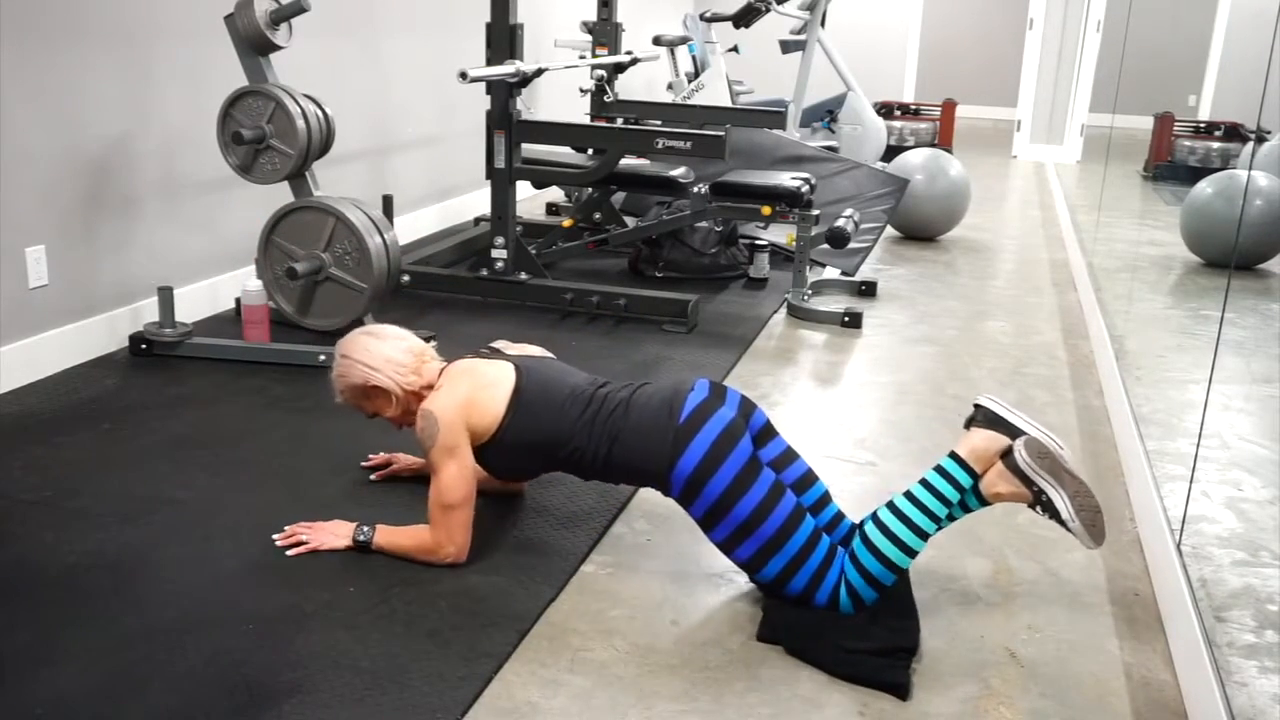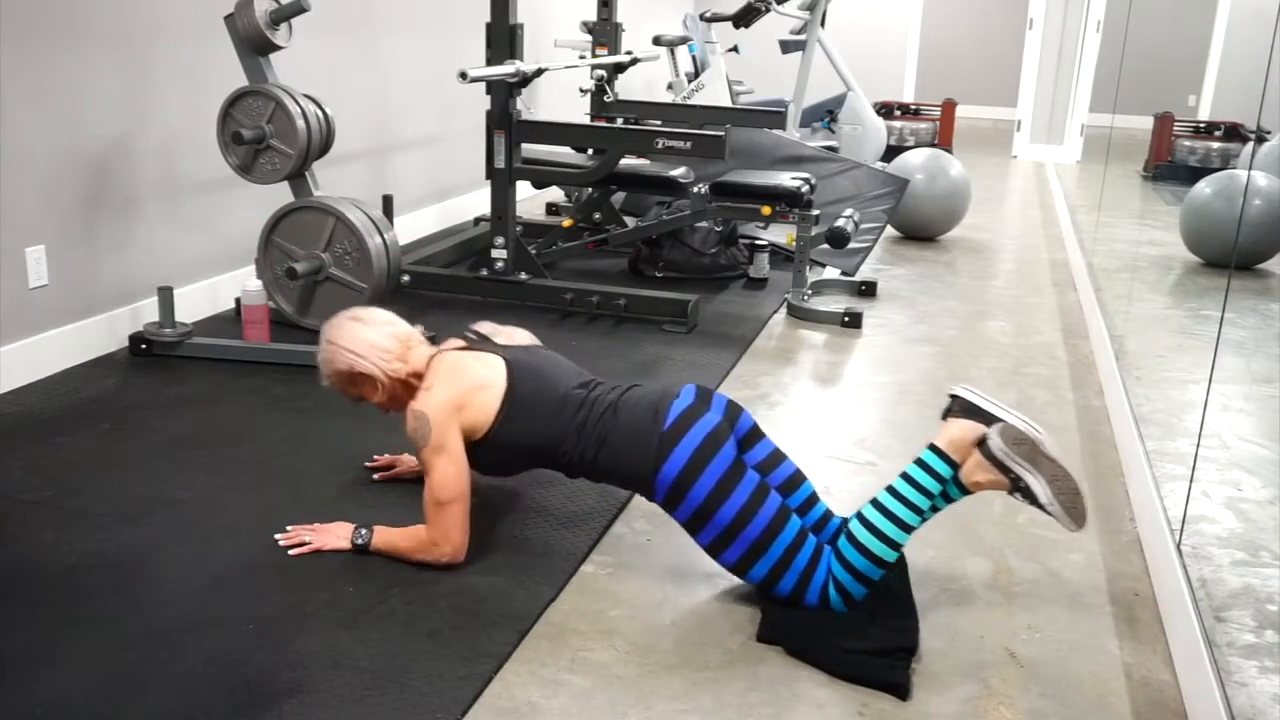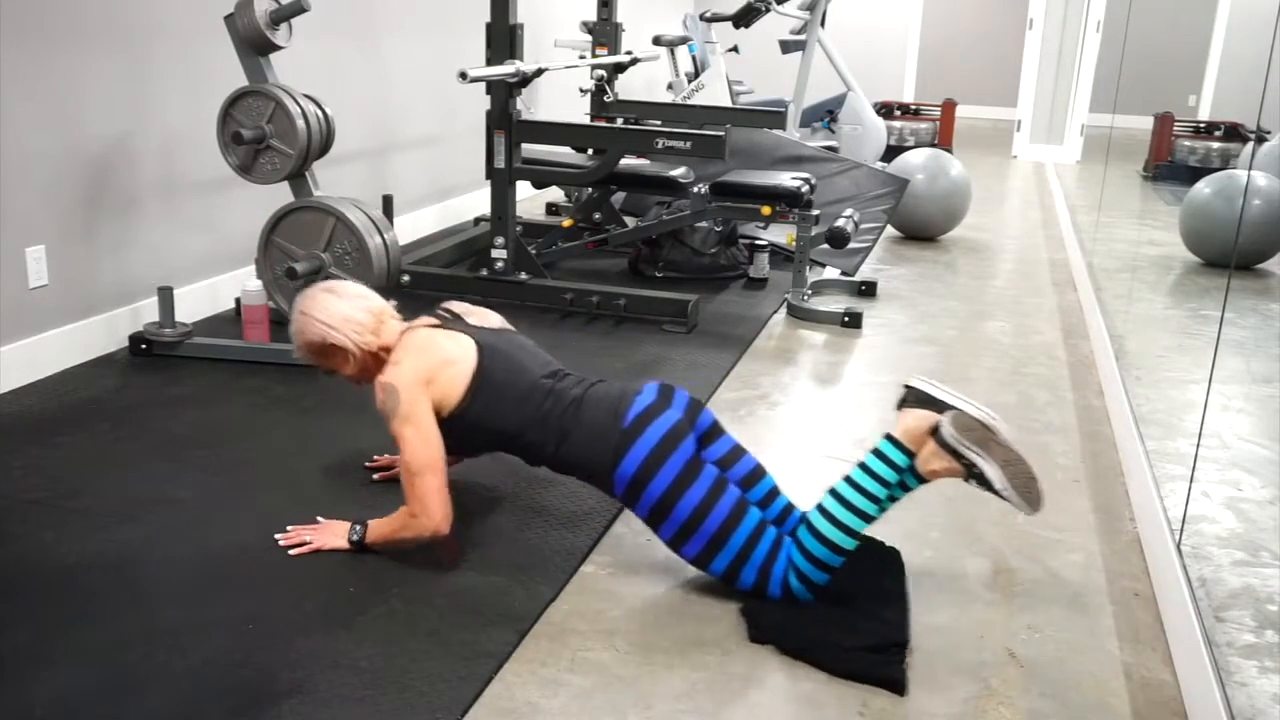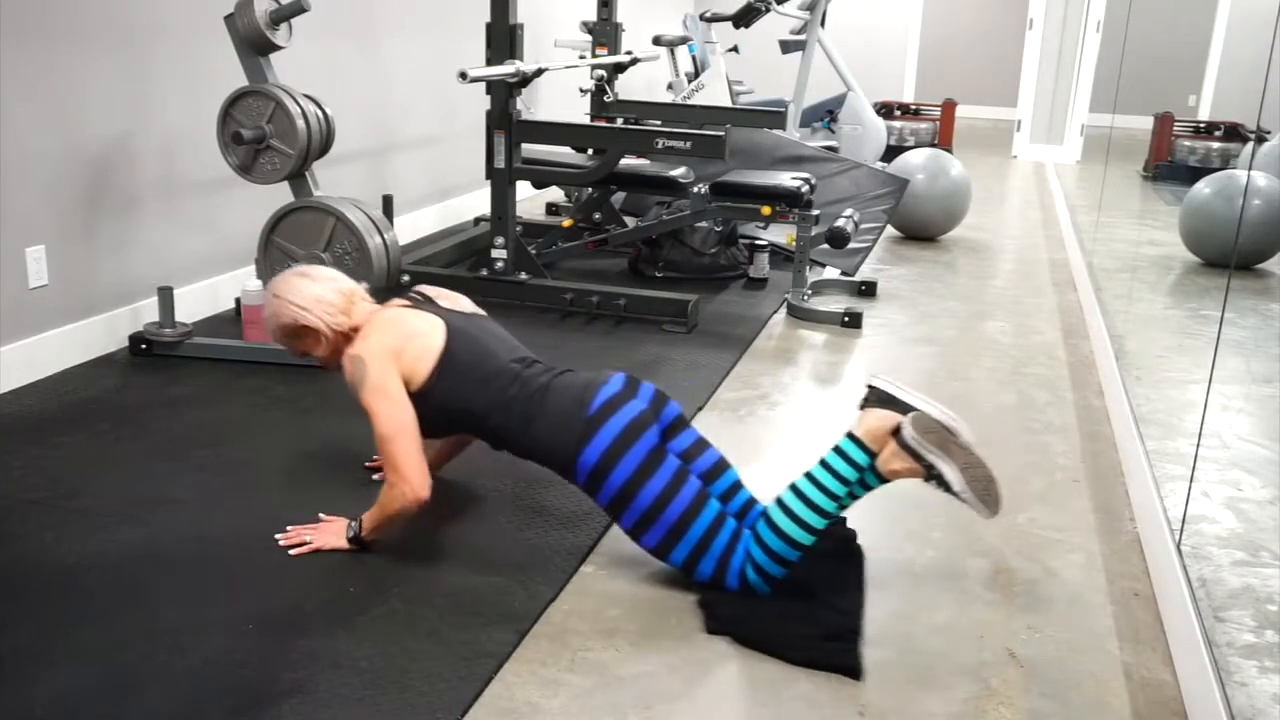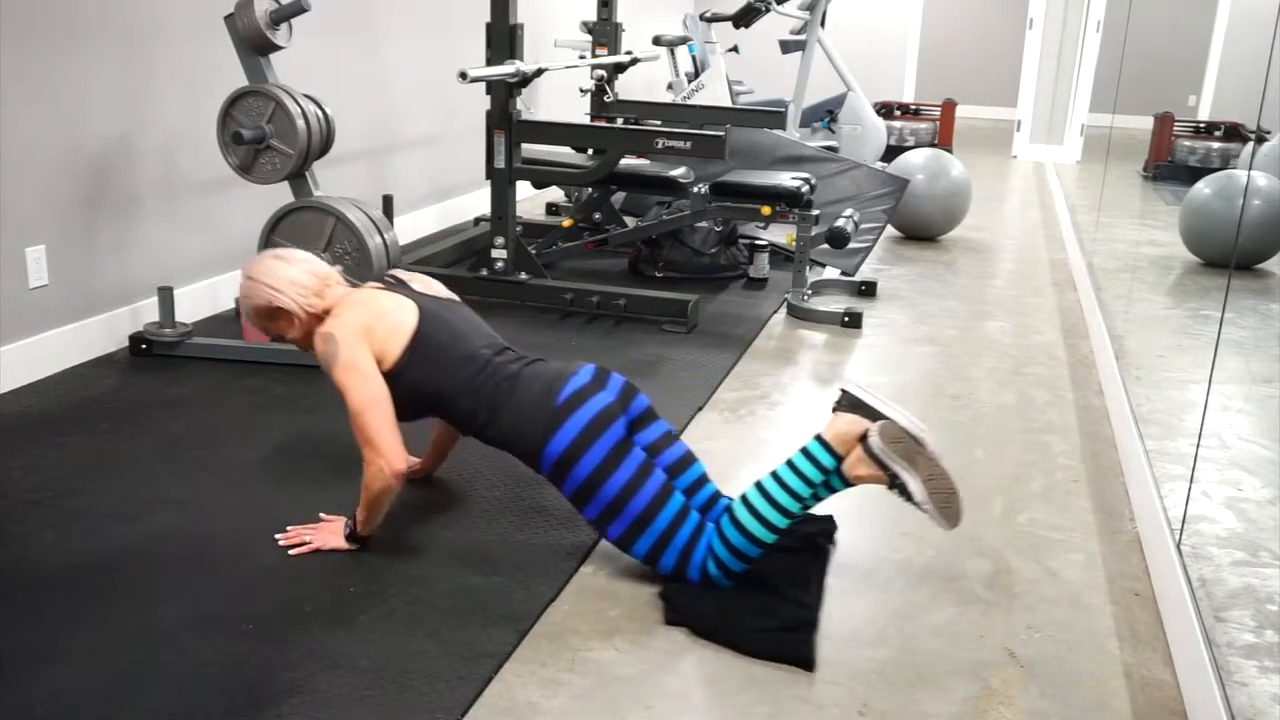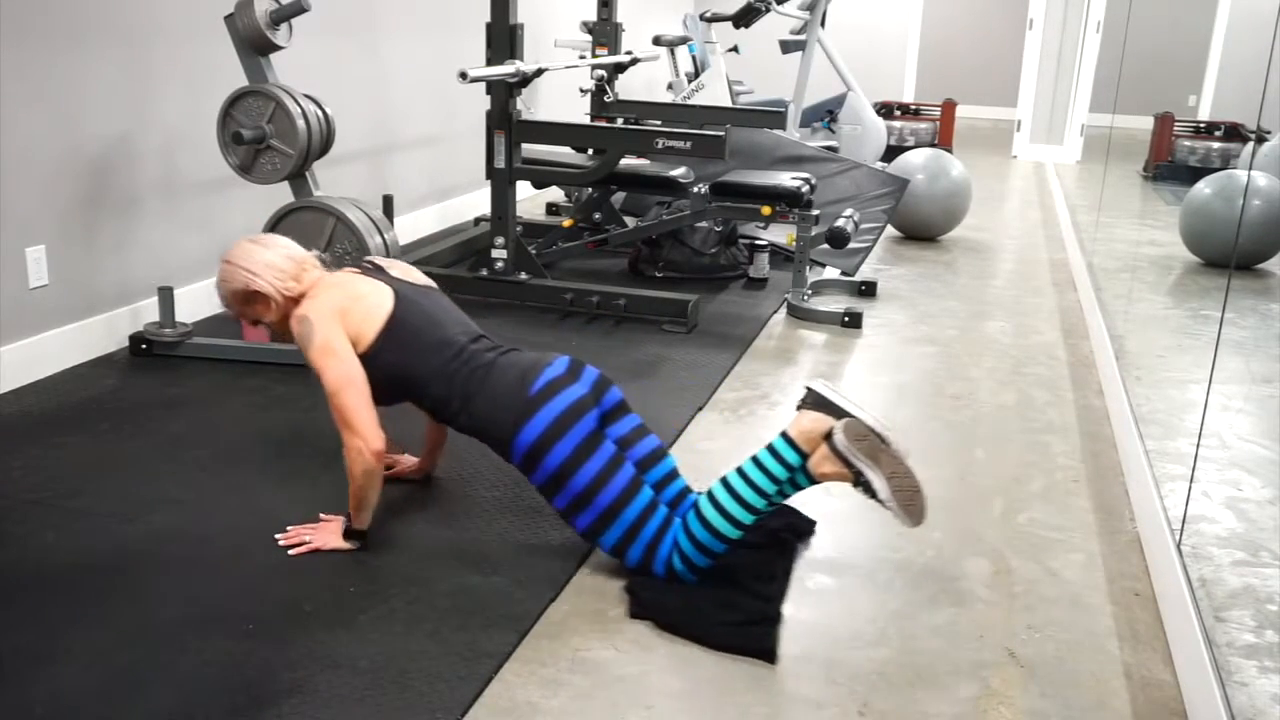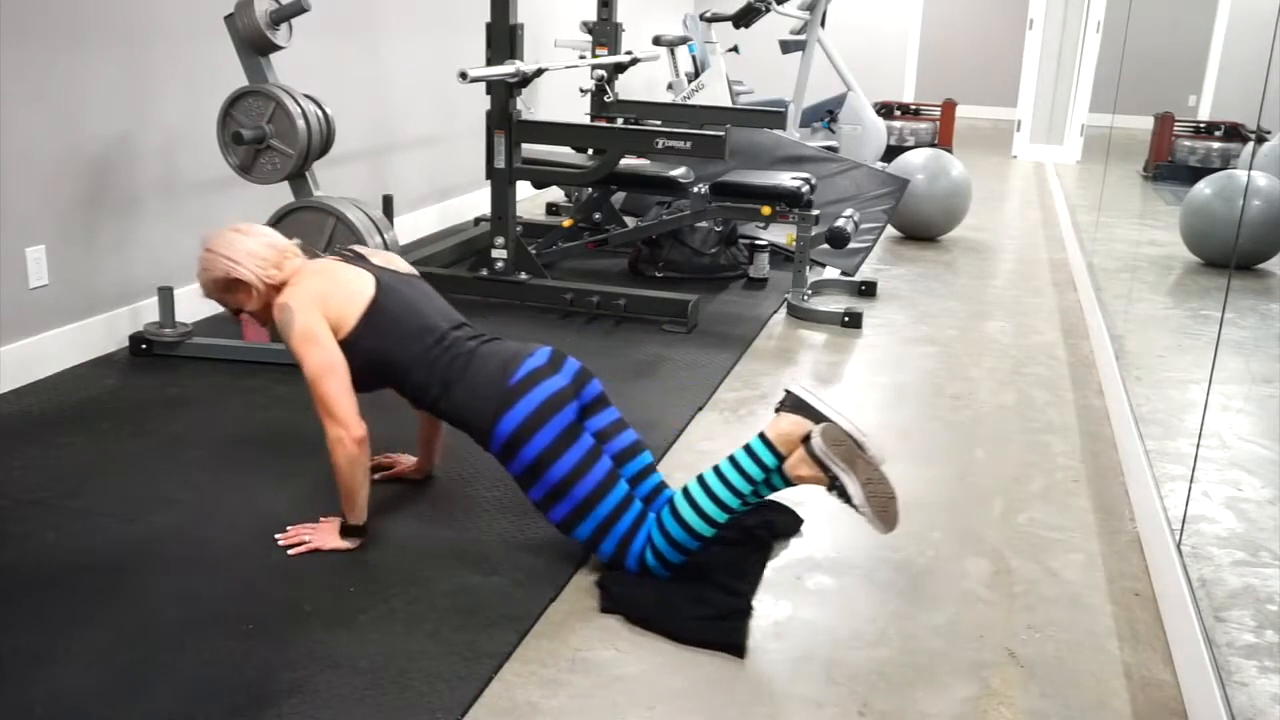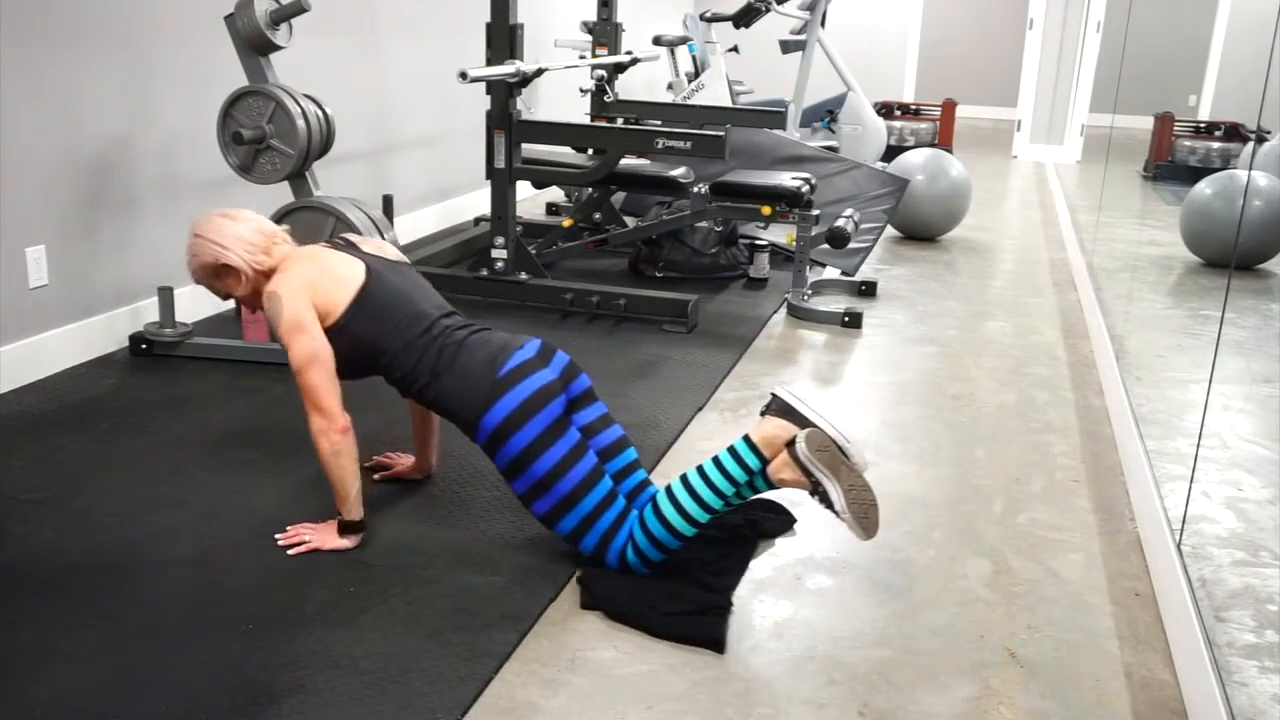
dt=0.2s
person 1, frame 1
left shoulder: (440, 411)
right shoulder: (491, 356)
left elbow: (448, 546)
right elbow: (514, 460)
left wrist: (358, 534)
right wrist: (432, 465)
left hip: (693, 453)
right hip: (713, 411)
left knee: (841, 586)
right knee: (844, 548)
left ankle: (983, 466)
right ankle: (985, 449)
person 1, frame 2
left shoulder: (429, 405)
right shoulder: (484, 334)
left elbow: (446, 546)
left wrist: (358, 536)
right wrist: (434, 464)
left hip: (678, 457)
right hip: (698, 413)
left knee: (827, 582)
right knee: (832, 543)
left ankle: (960, 454)
right ankle: (963, 442)
person 1, frame 3
left shoulder: (397, 378)
right shoulder: (454, 313)
left elbow: (430, 523)
left wrist: (355, 535)
right wrist: (429, 457)
left hip: (641, 452)
right hip: (663, 410)
left knee: (789, 573)
right knee: (795, 541)
left ankle: (916, 443)
right ankle: (920, 434)
person 1, frame 4
left shoulder: (366, 354)
right shoulder: (425, 297)
left elbow: (408, 492)
left wrist: (357, 533)
right wrist: (429, 458)
left hip: (604, 442)
right hip: (628, 400)
left knee: (749, 566)
right knee: (758, 533)
left ankle: (879, 443)
right ankle: (881, 429)
person 1, frame 5
left shoulder: (339, 333)
right shoulder: (402, 282)
left elbow: (386, 463)
left wrist: (355, 532)
right wrist: (431, 463)
left hip: (571, 433)
right hip: (598, 391)
left knee: (711, 559)
right knee: (723, 525)
left ankle: (845, 445)
right ankle: (849, 436)
person 1, frame 6
left shoulder: (314, 314)
right shoulder: (381, 268)
left elbow: (366, 445)
left wrist: (353, 529)
right wrist: (427, 461)
left hip: (544, 423)
right hip: (573, 382)
left knee: (678, 554)
right knee: (690, 520)
left ankle: (809, 444)
right ankle: (815, 432)
person 1, frame 7
left shoulder: (298, 303)
right shoulder: (363, 257)
left elbow: (349, 434)
left wrist: (351, 527)
right wrist: (425, 462)
left hip: (524, 413)
right hip: (554, 372)
left knee: (650, 549)
right knee: (662, 517)
left ankle: (787, 446)
right ankle: (791, 437)
person 1, frame 8
left shoulder: (288, 290)
right shoulder: (354, 245)
left elbow: (331, 422)
left wrist: (348, 525)
right wrist: (424, 461)
left hip: (510, 405)
right hip: (542, 364)
left knee: (634, 546)
right knee: (645, 511)
left ankle: (772, 449)
right ankle: (778, 438)
